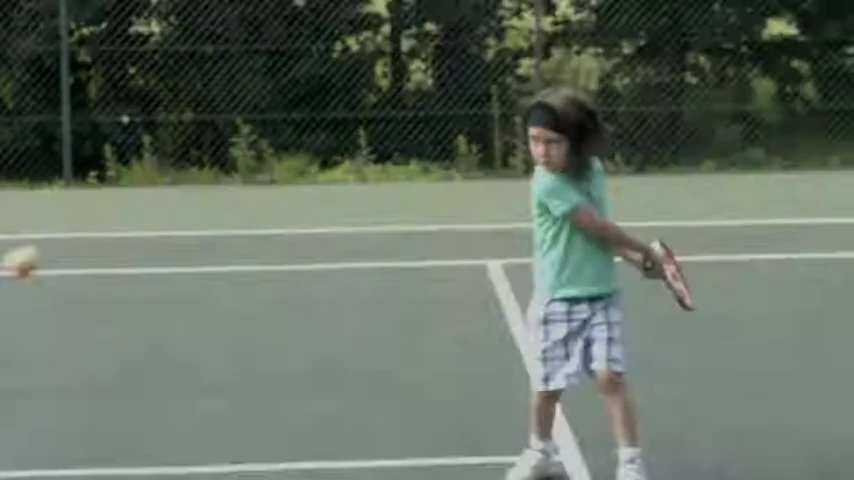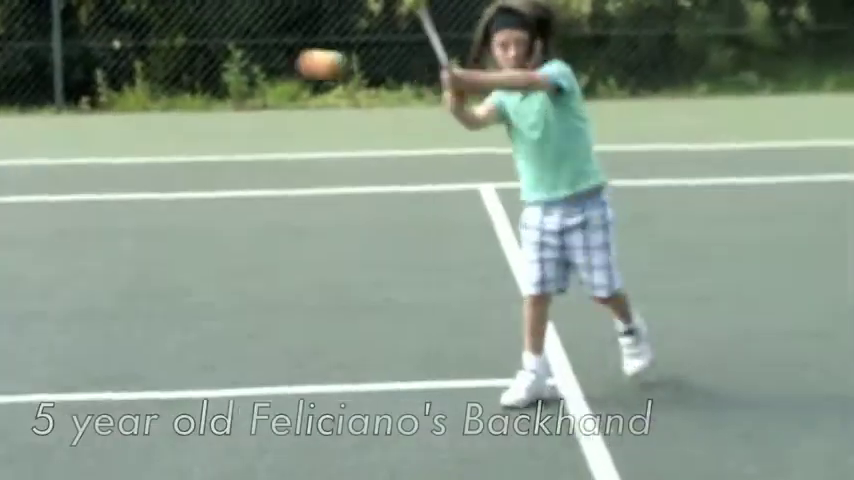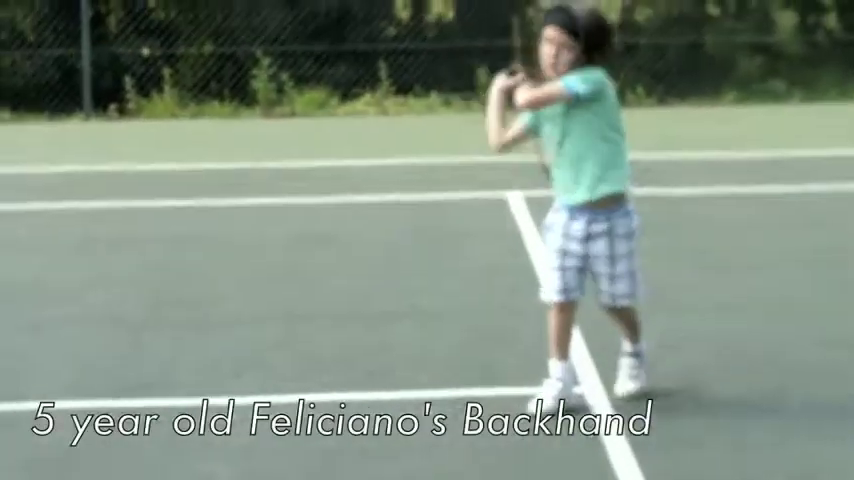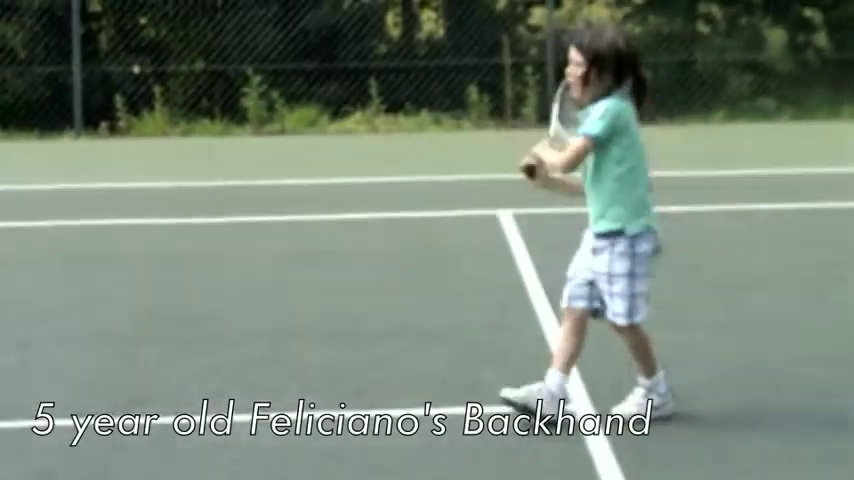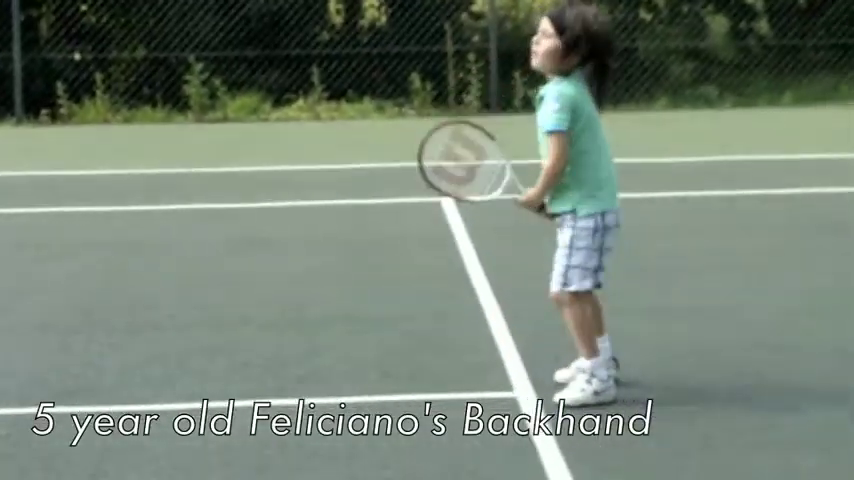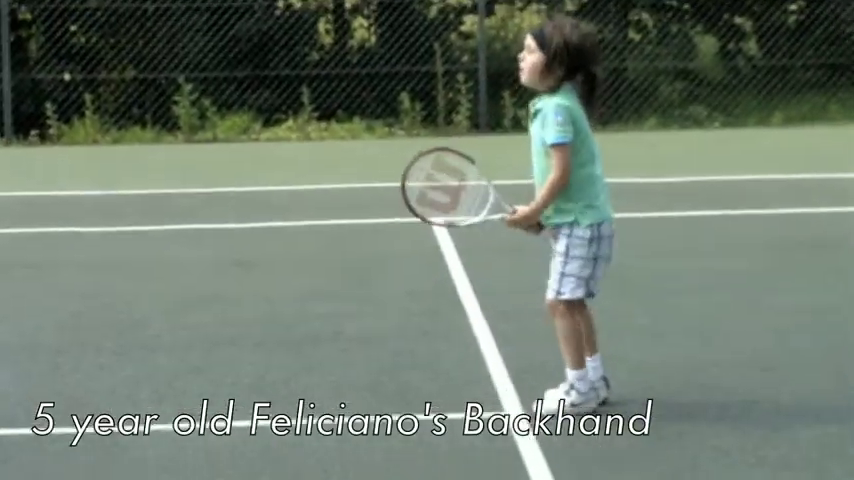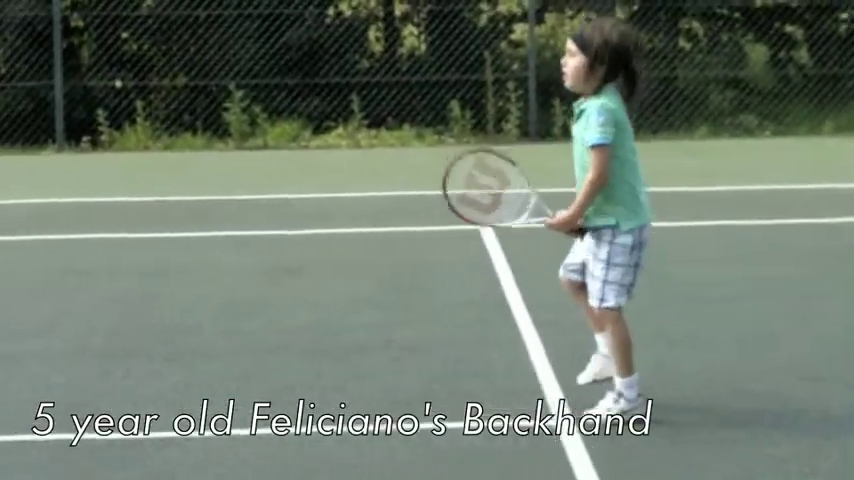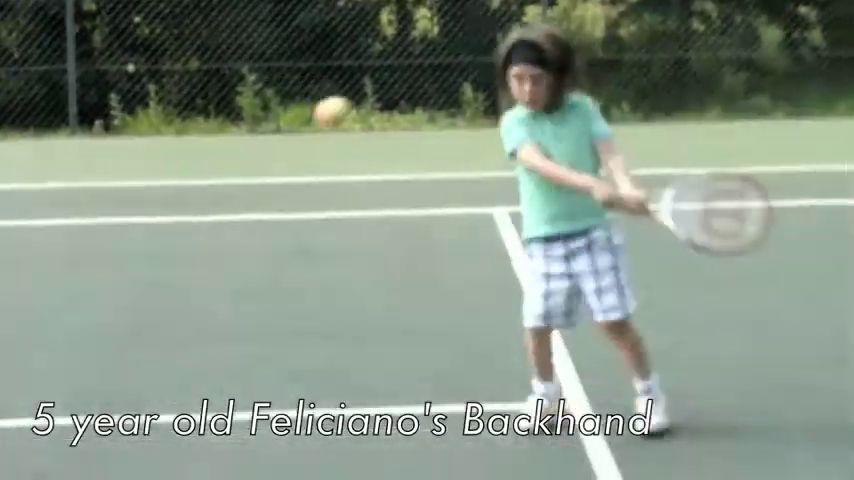
dt=0.3s
person 1, frame 1
left shoulder: (593, 170)
right shoulder: (547, 185)
right elbow: (598, 228)
left wrist: (629, 254)
right wrist: (642, 250)
left hip: (603, 297)
right hip: (559, 303)
left knee: (611, 377)
right knee: (548, 386)
person 1, frame 2
left shoulder: (557, 72)
right shoulder: (504, 98)
left elbow: (527, 79)
right elbow: (477, 119)
left wrist: (475, 77)
right wrist: (455, 99)
left hip: (584, 204)
right hip: (541, 211)
left knee: (605, 291)
right knee: (536, 294)
left ankle: (631, 330)
right ankle: (535, 374)
person 1, frame 3
left shoulder: (592, 80)
right shoulder: (547, 101)
left elbow: (531, 96)
right elbow: (499, 141)
left wrist: (523, 88)
right wrist: (496, 92)
left hip: (607, 214)
right hip: (566, 215)
left knee: (617, 301)
right knee: (559, 300)
left ankle: (634, 352)
right ankle: (561, 384)
person 1, frame 4
left shoulder: (612, 110)
right shoulder: (595, 115)
left elbow: (566, 161)
left wrist: (543, 154)
right wrist: (544, 176)
left hip: (627, 237)
right hip: (600, 236)
left knee: (623, 320)
right knee: (575, 312)
left ankle: (654, 392)
right ankle: (552, 393)
person 1, frame 5
left shoulder: (559, 95)
right shoulder: (573, 88)
left elbow: (557, 160)
left wrist: (537, 195)
right wrist: (550, 196)
left hip: (584, 210)
right hip: (587, 206)
left knee: (566, 291)
right knee: (579, 289)
left ankle: (597, 376)
right ankle: (599, 359)
person 1, frame 6
left shoulder: (556, 109)
right shoulder: (556, 103)
left elbow: (560, 174)
left wrist: (533, 211)
right wrist: (539, 210)
left hip: (580, 221)
right hip: (579, 219)
left knee: (560, 302)
right knee: (573, 301)
left ankle: (580, 389)
right ankle: (591, 378)
person 1, frame 7
left shoulder: (601, 111)
right shoulder: (595, 105)
left elbow: (597, 174)
left wrist: (573, 214)
right wrist: (581, 215)
left hip: (620, 224)
right hip: (603, 221)
left knee: (606, 306)
right knee: (572, 278)
left ankle: (627, 393)
right ankle: (608, 354)
person 1, frame 8
left shoulder: (581, 109)
right shoulder: (513, 123)
left elbow: (611, 156)
right elbow: (541, 166)
left wrist: (626, 189)
right wrist: (591, 186)
left hip: (592, 234)
right hip: (544, 241)
left knee: (614, 321)
right knee: (537, 325)
left ankle: (649, 393)
right ankle: (545, 395)
